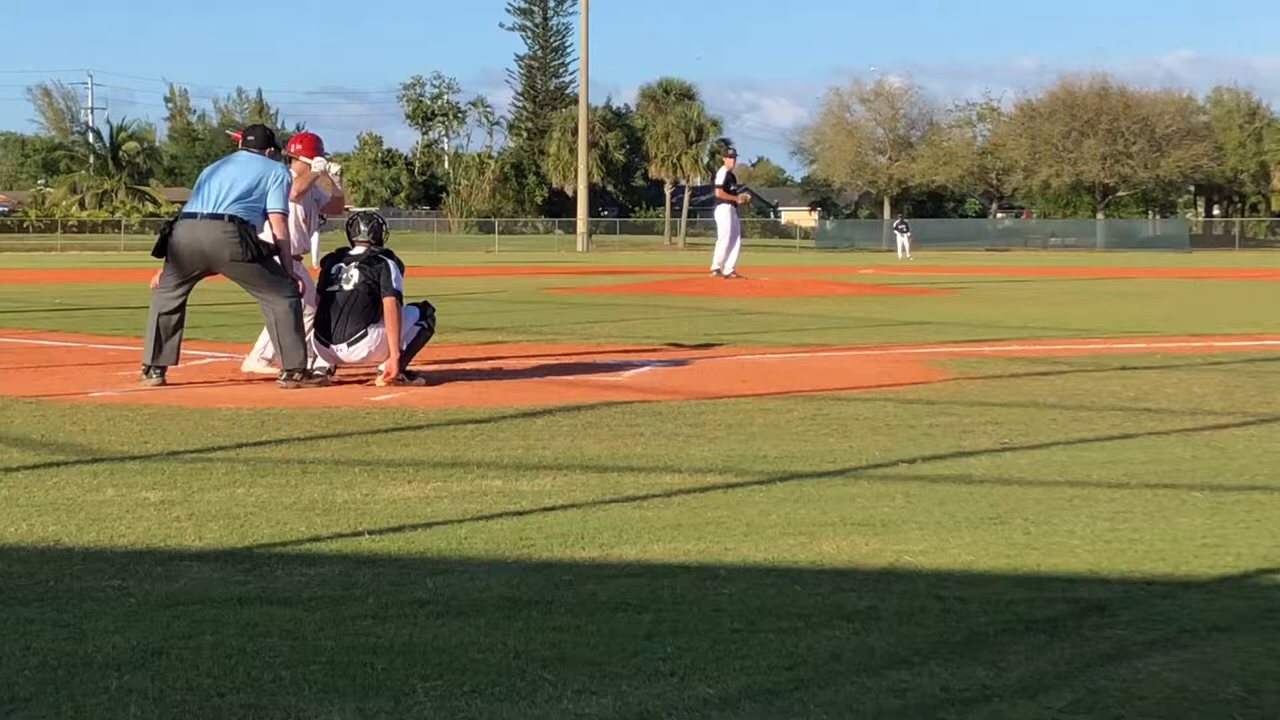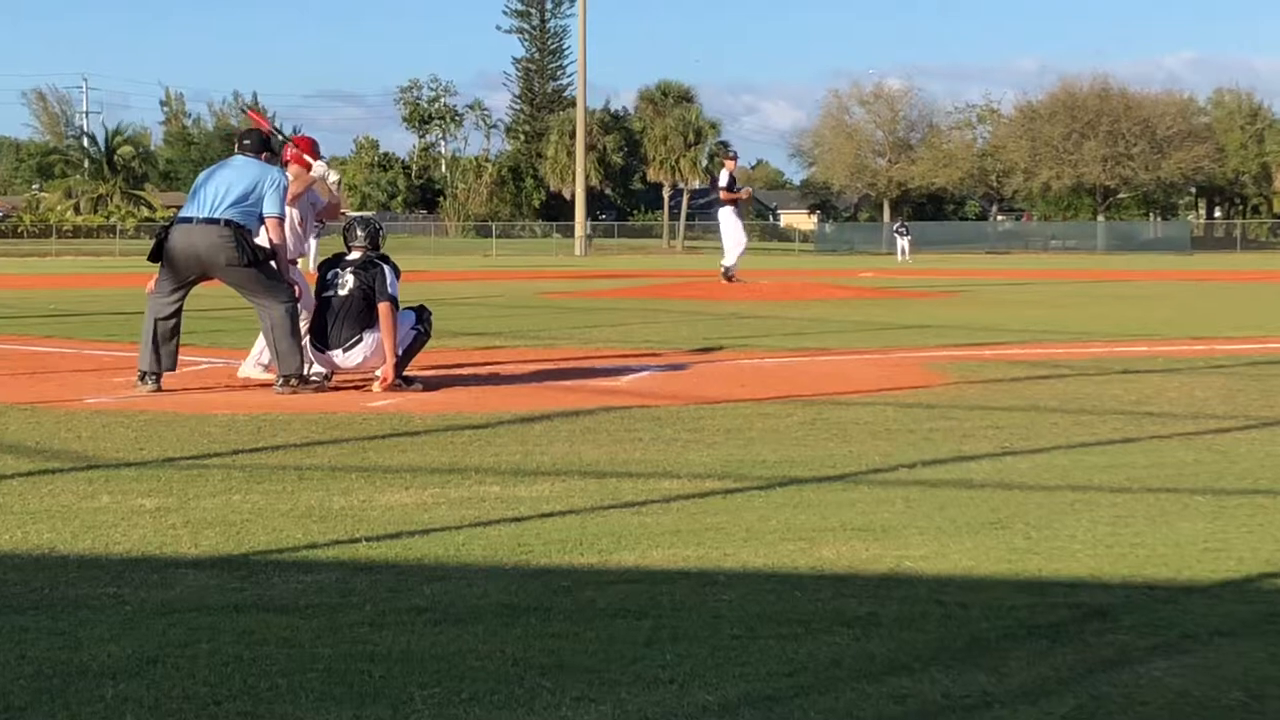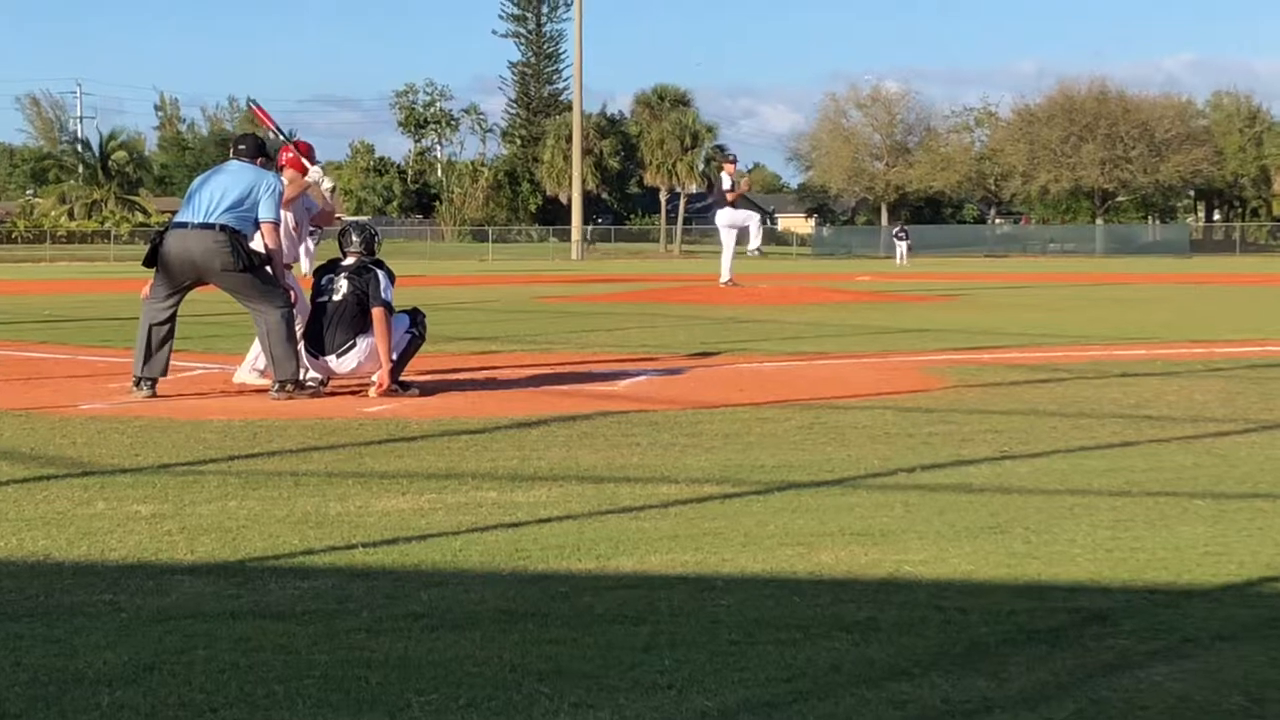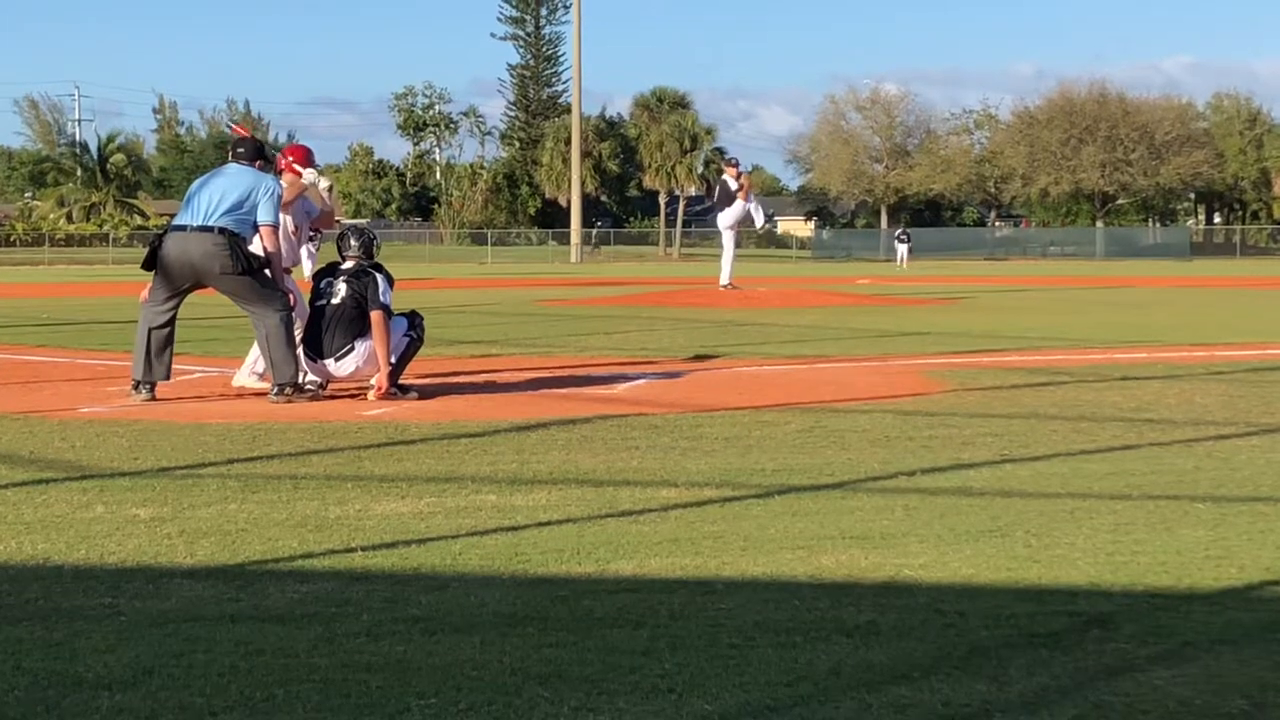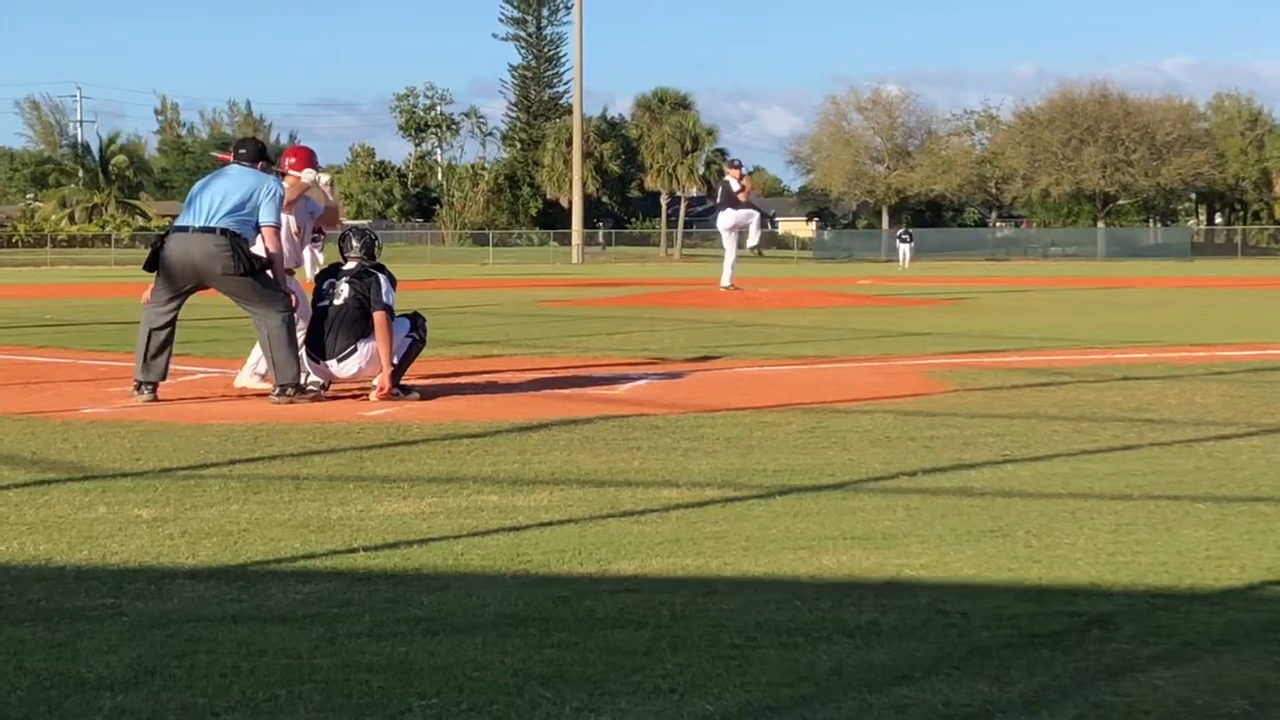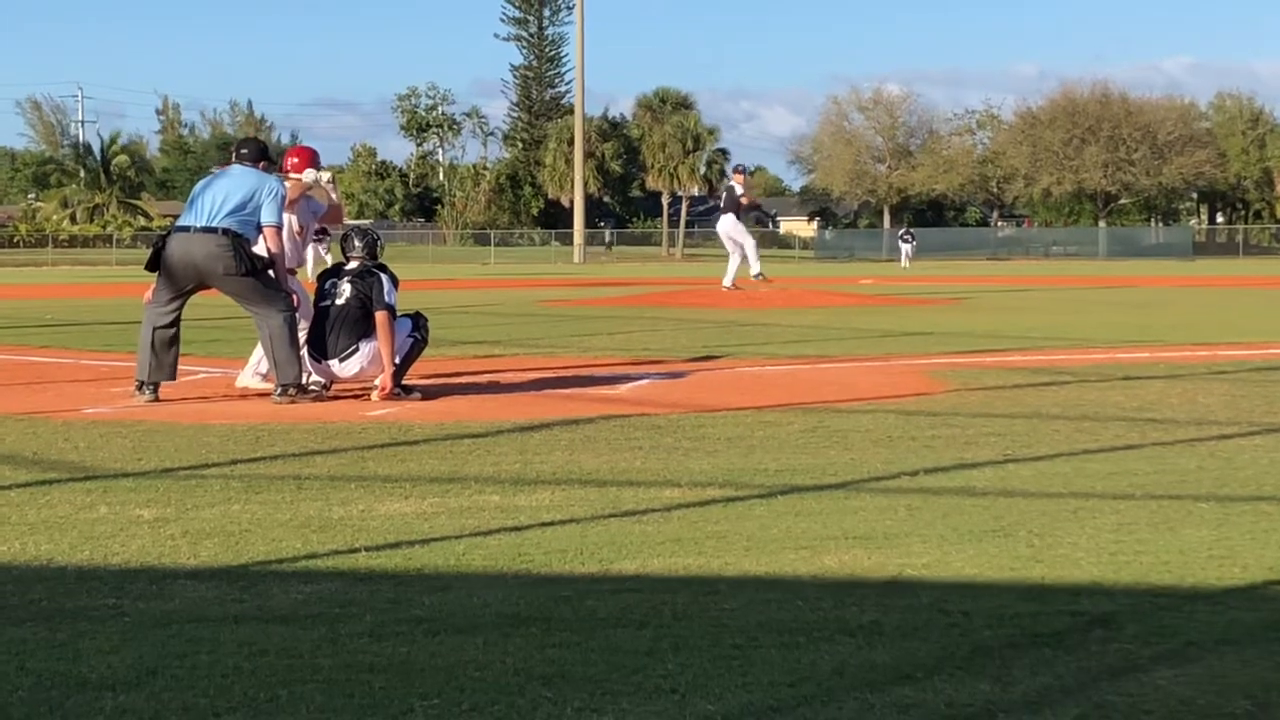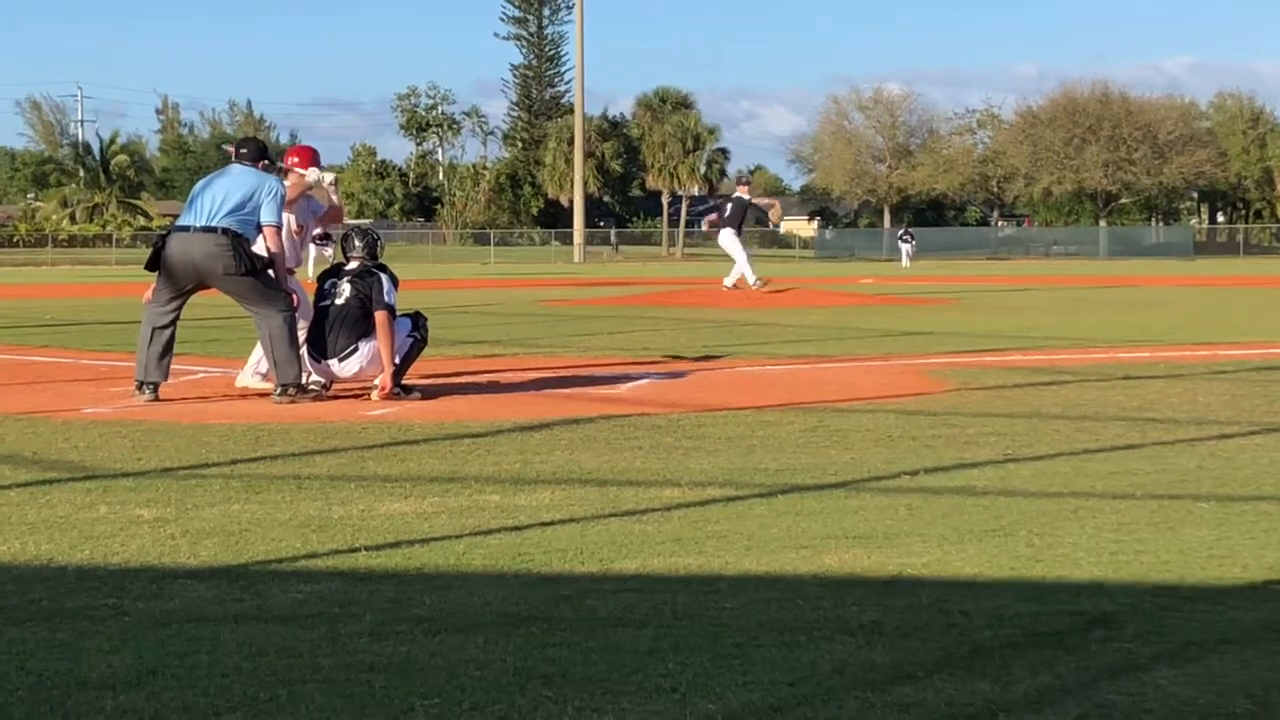
dt=0.2s
person 1, frame 1
left shoulder: (214, 167)
right shoulder: (276, 170)
right elbow: (277, 224)
left wrist: (169, 265)
right wrist: (288, 271)
left hip: (184, 232)
right hip: (227, 235)
left knee: (166, 294)
right knee: (283, 293)
left ankle: (153, 369)
right ankle: (293, 371)
person 1, frame 2
left shoulder: (209, 171)
right shoulder: (272, 174)
right elbow: (274, 229)
left wrist: (165, 271)
right wrist: (284, 276)
left hip: (180, 238)
right hip: (223, 240)
left knee: (161, 300)
right knee: (279, 299)
left ankle: (149, 375)
right ankle: (290, 377)
person 1, frame 3
left shoulder: (205, 176)
right shoulder: (267, 179)
right elbow: (269, 233)
left wrist: (159, 275)
right wrist: (280, 281)
left hip: (174, 243)
right hip: (218, 245)
left knee: (156, 304)
right knee: (275, 304)
left ankle: (144, 382)
right ankle: (286, 383)
person 1, frame 4
left shoulder: (203, 179)
right shoulder: (266, 182)
right elbow: (269, 237)
left wrist: (158, 278)
right wrist: (280, 284)
left hip: (174, 246)
right hip: (218, 247)
left knee: (155, 307)
right knee: (275, 307)
left ankle: (143, 384)
right ankle: (285, 386)
person 1, frame 5
left shoulder: (205, 181)
right shoulder: (268, 183)
right elbow: (270, 238)
left wrist: (160, 279)
right wrist: (282, 285)
left hip: (176, 247)
right hip: (219, 249)
left knee: (157, 309)
right knee: (276, 308)
left ankle: (145, 385)
right ankle: (287, 386)
person 1, frame 6
left shoulder: (206, 181)
right shoulder: (269, 183)
right elbow: (272, 238)
left wrist: (162, 279)
right wrist: (283, 284)
left hip: (177, 246)
right hip: (220, 249)
left knee: (158, 309)
right knee: (277, 307)
left ankle: (146, 385)
right ankle: (288, 386)
person 1, frame 7
left shoulder: (207, 180)
right shoulder: (269, 183)
right elbow: (271, 238)
left wrist: (161, 279)
right wrist: (282, 284)
left hip: (177, 246)
right hip: (220, 248)
left knee: (158, 308)
right knee: (277, 307)
left ankle: (146, 385)
right ankle: (288, 386)
person 2, frame 1
left shoulder: (312, 187)
left elbow: (336, 207)
right elbow: (294, 192)
left wrist: (335, 180)
right wrist: (317, 171)
left hip: (293, 261)
right hip: (274, 258)
left knee: (310, 307)
right ankle: (257, 359)
person 2, frame 2
left shoulder: (308, 191)
left elbow: (331, 213)
right elbow: (289, 196)
left wrist: (333, 188)
right wrist: (315, 175)
left hip: (289, 264)
left knee: (306, 313)
left ankle: (304, 363)
right ankle: (254, 366)
person 2, frame 3
left shoulder: (303, 196)
left elbow: (326, 220)
right elbow: (283, 199)
left wrist: (326, 194)
right wrist: (310, 180)
left hip: (283, 269)
left knee: (301, 318)
left ankle: (300, 368)
right ankle: (249, 371)
person 2, frame 4
left shoulder: (303, 200)
left elbow: (326, 222)
right elbow: (282, 202)
left wrist: (325, 195)
right wrist: (306, 182)
left hip: (283, 273)
left knee: (301, 322)
right ankle: (249, 374)
person 2, frame 5
left shoulder: (306, 201)
left elbow: (331, 220)
right elbow: (285, 201)
left wrist: (328, 191)
right wrist: (306, 182)
left hip: (286, 274)
left knee: (303, 322)
left ankle: (300, 372)
right ankle: (250, 375)
person 2, frame 6
left shoulder: (309, 201)
right elbow: (286, 200)
left wrist: (330, 189)
right wrist: (308, 181)
left hip: (288, 274)
left knee: (305, 321)
left ankle: (301, 372)
right ankle: (252, 375)
person 2, frame 7
left shoulder: (308, 201)
left elbow: (335, 217)
right elbow: (284, 199)
left wrist: (332, 190)
right wrist: (309, 181)
left hip: (286, 273)
left knee: (305, 321)
left ankle: (301, 371)
right ankle: (251, 374)
person 3, frame 1
left shoulder: (331, 261)
right shoulder: (384, 262)
left elbow: (320, 304)
right elbow: (391, 307)
right wrist: (395, 356)
left hip: (323, 348)
right hip: (360, 347)
right knee: (424, 313)
left ankle: (323, 366)
right ankle: (393, 371)
person 3, frame 2
left shoulder: (328, 266)
right shoulder: (380, 267)
right elbow: (386, 311)
right wrist: (391, 361)
left hip: (319, 354)
right hip: (356, 351)
right knee: (421, 316)
right ankle: (391, 376)
person 3, frame 3
left shoulder: (324, 272)
right shoulder: (374, 272)
right elbow: (380, 317)
right wrist: (386, 367)
left hip: (314, 360)
right hip: (350, 358)
right knee: (415, 319)
right ankle: (387, 381)
person 3, frame 4
left shoulder: (323, 275)
right shoulder: (373, 276)
right elbow: (378, 320)
right wrist: (385, 370)
left hip: (312, 364)
right hip: (348, 361)
right knee: (413, 322)
left ankle: (314, 381)
right ankle: (386, 384)
person 3, frame 5
left shoulder: (325, 276)
right shoulder: (376, 277)
right elbow: (381, 321)
right wrist: (387, 370)
left hip: (315, 364)
right hip: (351, 361)
right knee: (415, 323)
left ankle: (317, 382)
right ankle: (388, 385)
person 3, frame 6
left shoulder: (328, 276)
right shoulder: (378, 277)
right elbow: (383, 321)
right wrist: (389, 370)
left hip: (317, 365)
right hip: (352, 362)
right knee: (416, 323)
left ankle: (319, 381)
right ankle: (390, 386)
person 3, frame 7
left shoulder: (328, 276)
right shoulder: (377, 277)
right elbow: (383, 321)
right wrist: (389, 370)
left hip: (316, 364)
right hip: (352, 362)
right knee: (416, 323)
left ankle: (319, 381)
right ankle: (389, 385)
